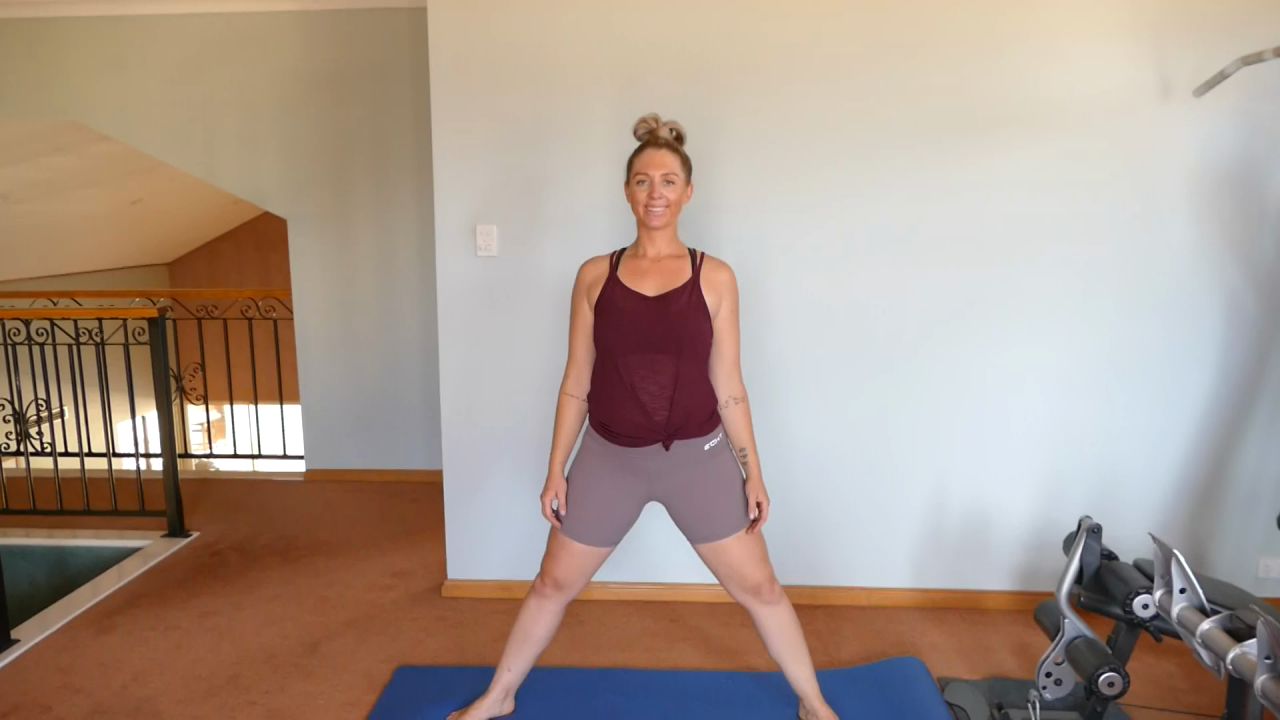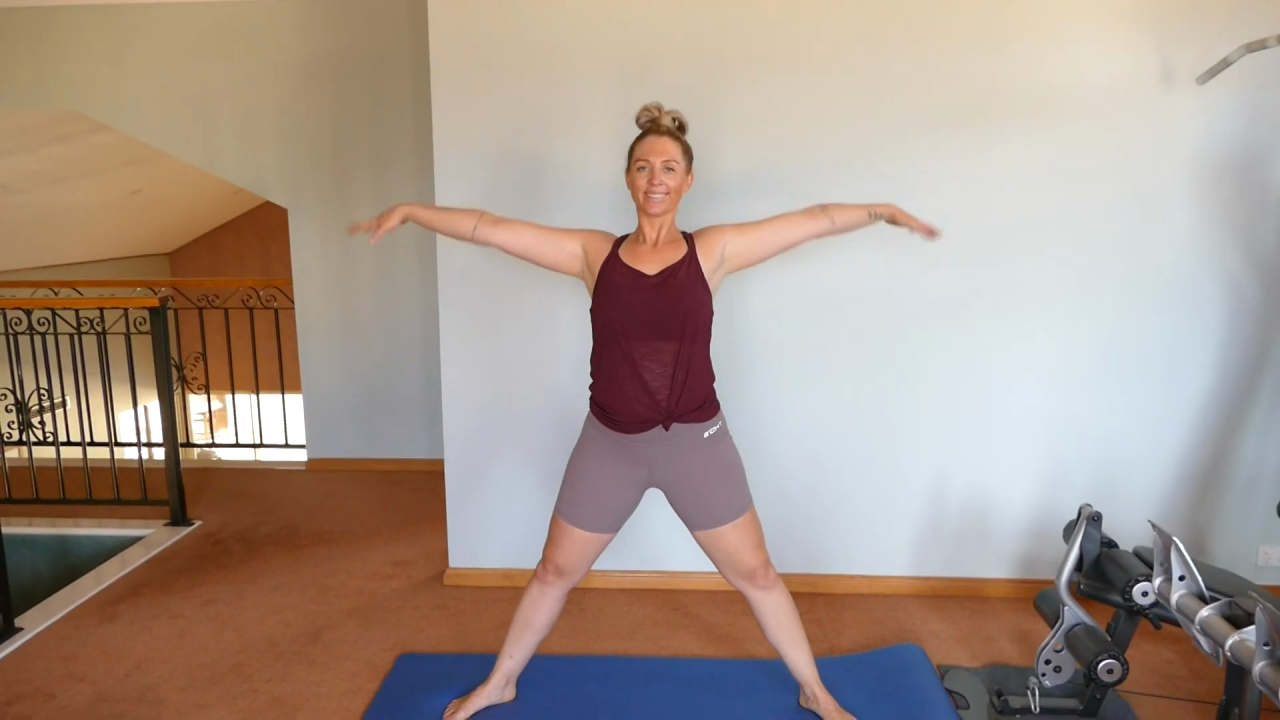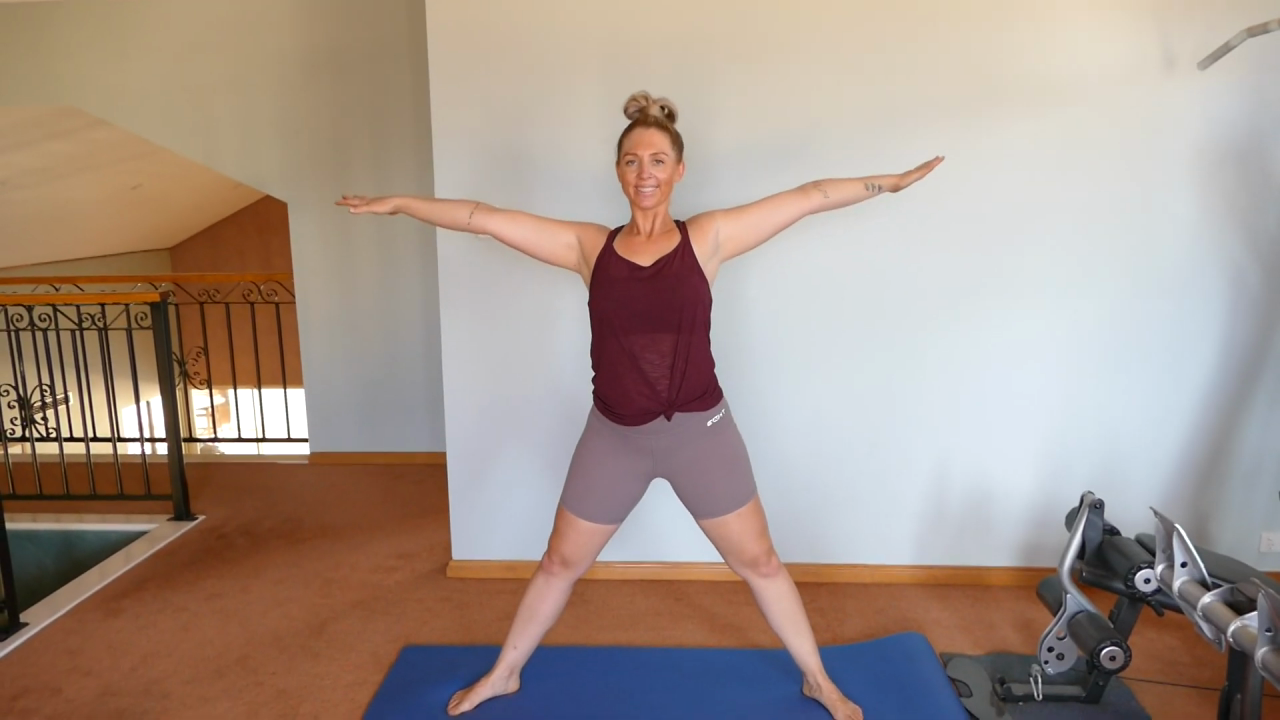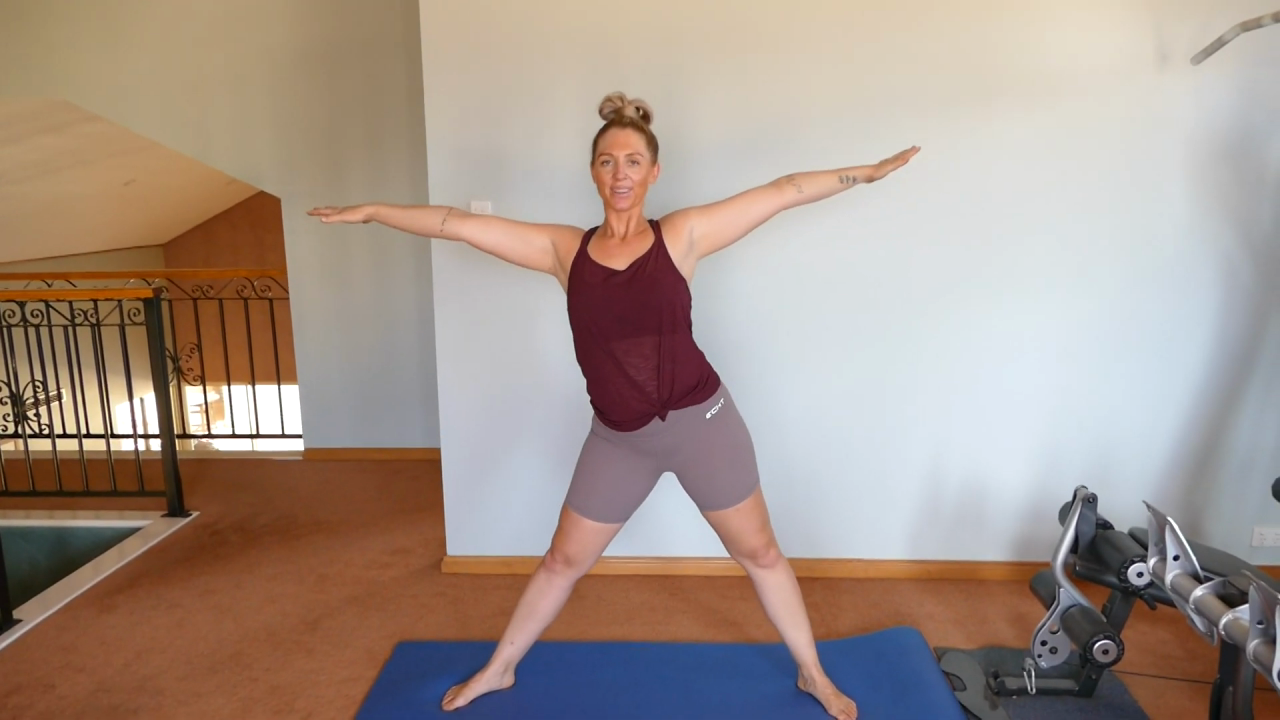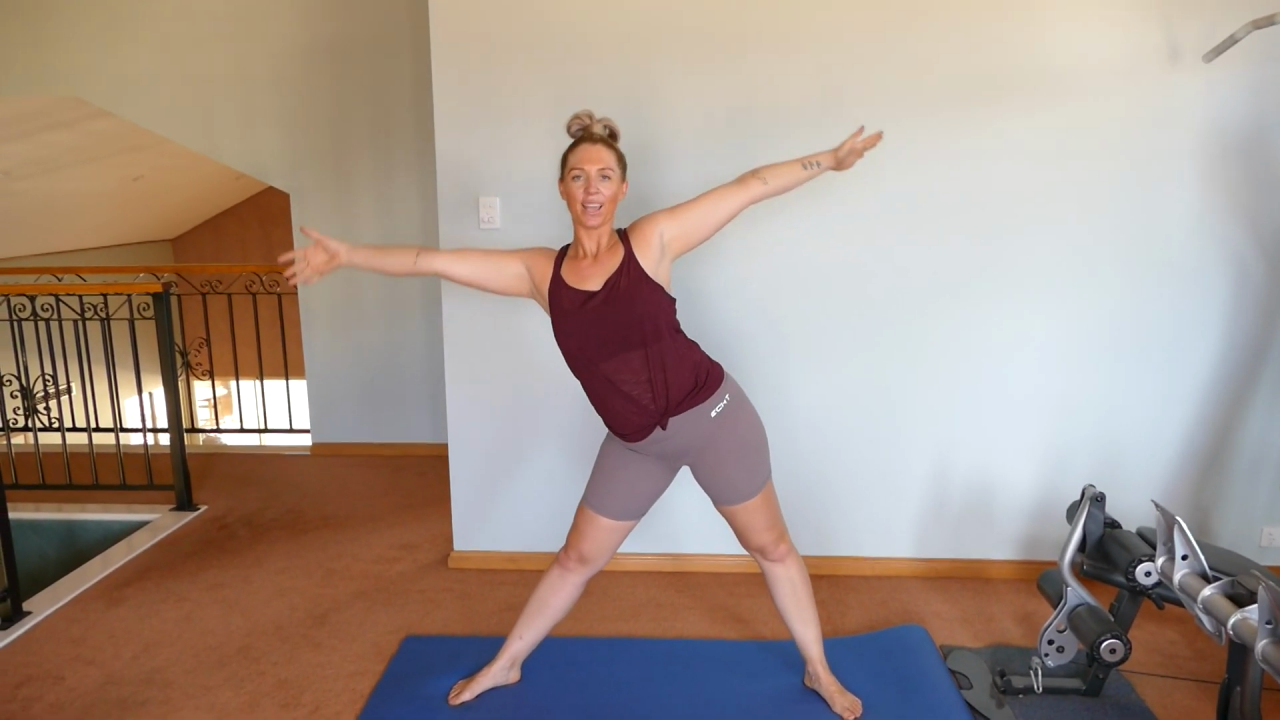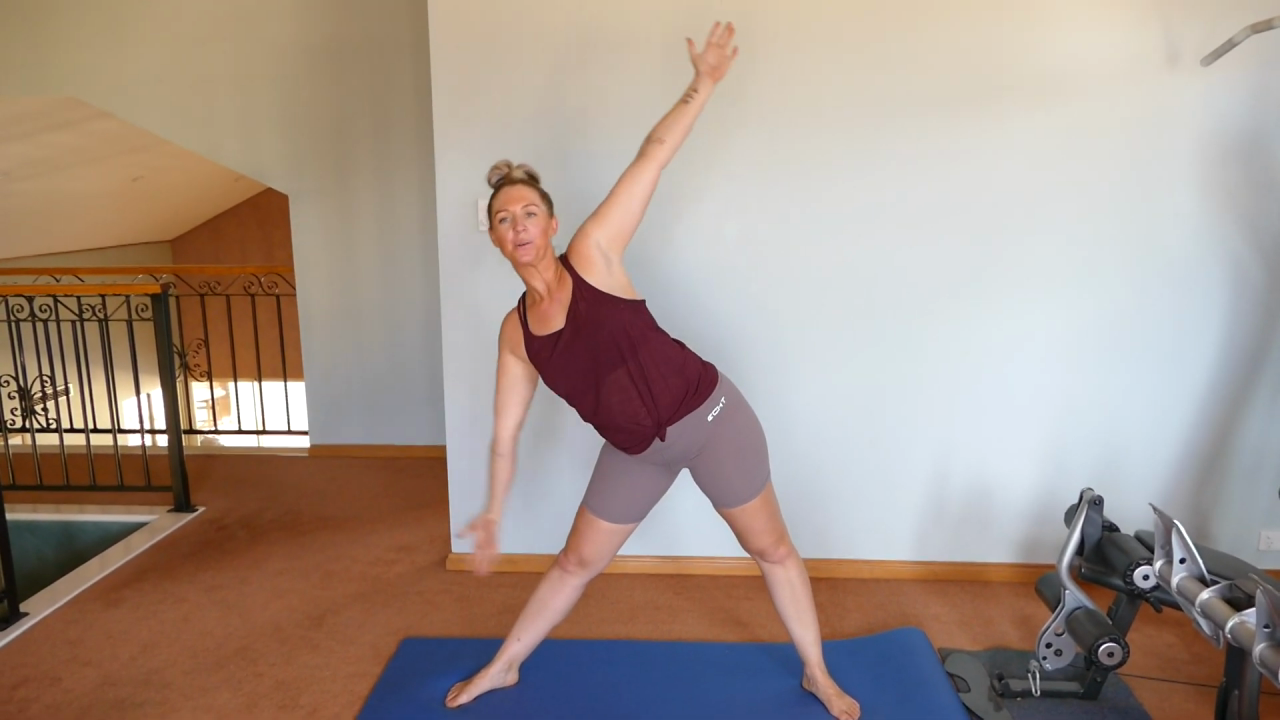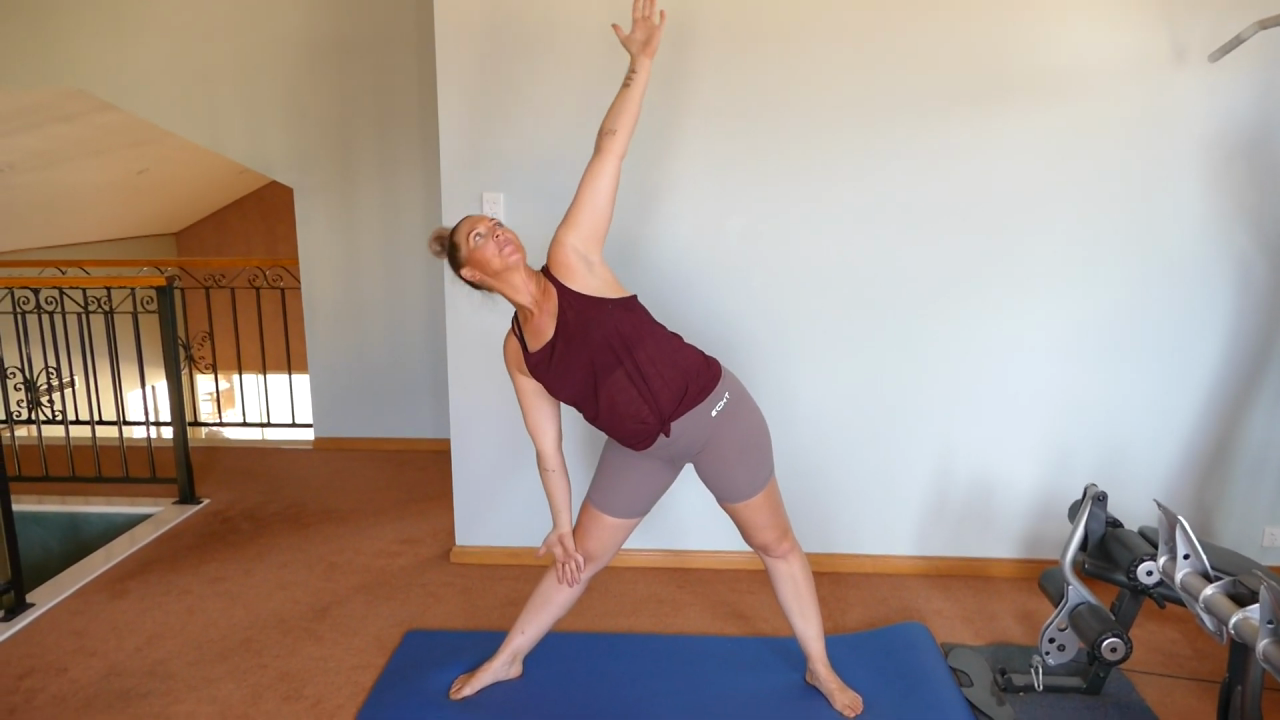
dt=0.7s
person 1, frame 1
left shoulder: (715, 277)
right shoulder: (594, 276)
left elbow: (728, 386)
right elbow: (576, 383)
left wrist: (753, 472)
right wrist: (555, 470)
left hip: (698, 458)
right hip: (609, 458)
left knee: (759, 588)
right knee: (553, 584)
person 1, frame 2
left shoulder: (712, 251)
right shoulder: (593, 253)
left elbow: (813, 221)
right elbow: (490, 229)
left wrist: (885, 211)
right wrist: (406, 211)
left hip: (695, 442)
right hip: (609, 444)
left knee: (756, 574)
right knee: (555, 572)
person 1, frame 3
left shoulder: (707, 238)
right shoulder: (589, 245)
left elbow: (808, 198)
right elbow: (485, 218)
left wrist: (888, 181)
right wrist: (396, 203)
left hip: (699, 432)
right hip: (614, 436)
left knee: (758, 561)
right knee: (560, 562)
person 1, frame 4
left shoulder: (681, 235)
right shoulder: (564, 249)
left elbow: (783, 192)
right elbow: (458, 224)
left wrist: (865, 173)
right wrist: (370, 211)
left hip: (701, 422)
right hip: (618, 438)
left knee: (759, 552)
right knee: (564, 560)
right ankle: (498, 669)
person 1, frame 5
left shoulder: (651, 240)
right shoulder: (540, 271)
left elbow: (747, 189)
right elbow: (433, 260)
left wrist: (827, 160)
right wrist: (347, 254)
left hip: (711, 416)
right hip: (635, 443)
left knee: (771, 546)
right knee: (577, 558)
left ankle: (819, 671)
right ankle: (504, 665)
person 1, frame 6
left shoulder: (592, 255)
right shoulder: (515, 334)
left elbow: (651, 160)
right elbow: (507, 429)
left wrist: (702, 85)
right wrist: (492, 512)
left hip: (707, 417)
right hip: (635, 450)
left knee: (771, 548)
right knee: (576, 561)
person 1, frame 7
left shoulder: (571, 260)
right shoulder: (517, 350)
left elbow: (609, 150)
right elbow: (548, 447)
left wrist: (641, 60)
right wrist: (559, 525)
left hip: (710, 410)
right hip: (642, 445)
left knee: (775, 543)
right knee: (581, 556)
right ankle: (507, 660)
